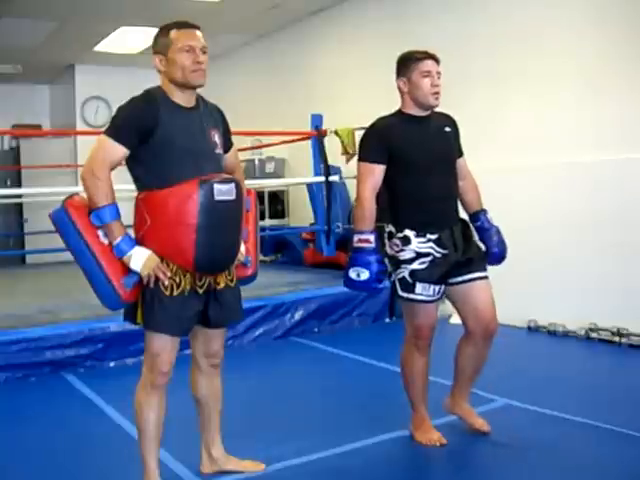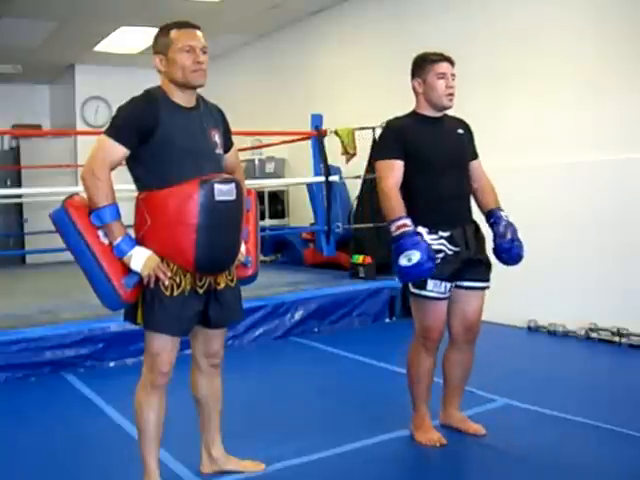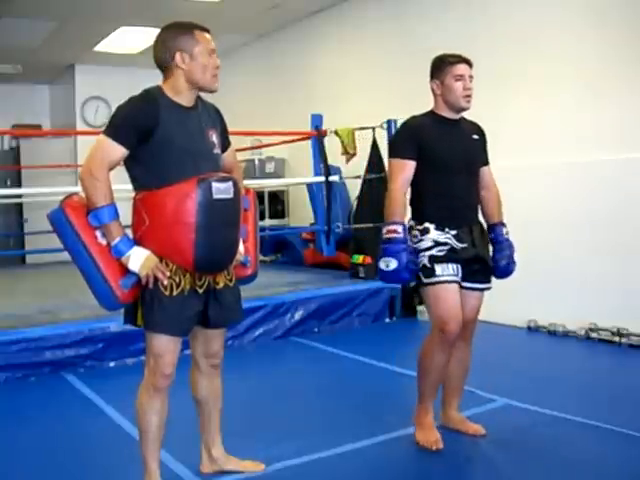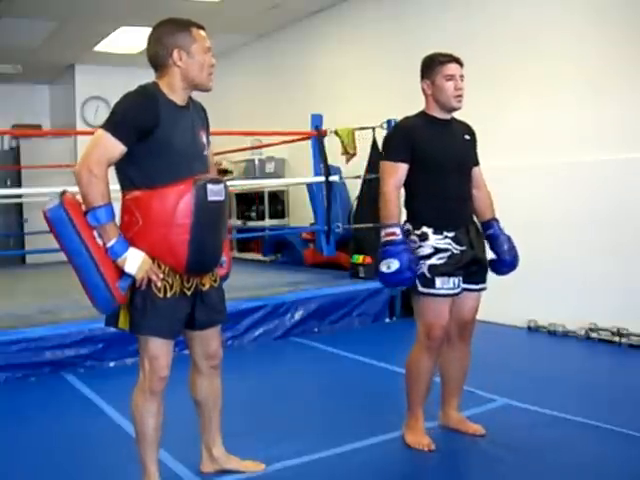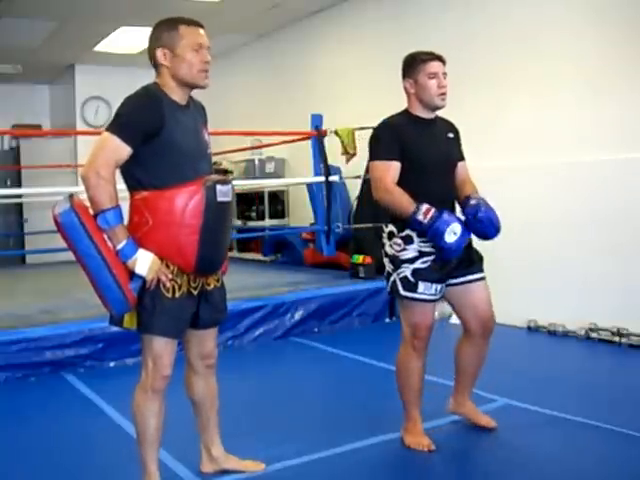
dt=0.4s
person 1, frame 1
left shoulder: (213, 114)
right shoulder: (144, 109)
left elbow: (235, 175)
right elbow: (94, 172)
left wrist: (238, 233)
right wrist: (126, 247)
right hip: (167, 260)
left knee: (210, 357)
right knee: (158, 368)
person 1, frame 2
left shoulder: (214, 115)
right shoulder: (144, 110)
left elbow: (235, 175)
right elbow: (94, 172)
right wrist: (126, 247)
right hip: (168, 260)
left knee: (210, 358)
right knee: (158, 368)
person 1, frame 3
left shoulder: (211, 114)
right shoulder: (144, 109)
left elbow: (233, 175)
right elbow: (93, 172)
right wrist: (125, 247)
right hip: (167, 262)
left knee: (210, 358)
right knee: (162, 369)
person 1, frame 4
left shoulder: (197, 112)
right shoulder: (141, 105)
right elbow: (89, 169)
right wrist: (118, 248)
right hip: (156, 263)
left knee: (210, 358)
right knee: (155, 373)
person 1, frame 5
left shoulder: (196, 111)
right shoulder: (145, 106)
right elbow: (95, 173)
right wrist: (128, 250)
right hip: (164, 262)
left knee: (205, 360)
right knee: (158, 372)
person 2, frame 1
left shoulder: (447, 125)
right shoulder: (383, 132)
right elbow: (367, 192)
left wrist: (482, 221)
right wrist: (364, 245)
left hip: (457, 237)
right hip: (414, 245)
left knee: (484, 325)
right knee: (420, 336)
left ankle: (459, 400)
right ankle: (420, 419)
person 2, frame 2
left shoulder: (461, 129)
right shoulder: (398, 131)
left elbow: (478, 179)
right elbow: (388, 186)
left wrist: (498, 219)
right wrist: (404, 233)
left hip: (468, 239)
right hip: (427, 242)
left knee: (466, 334)
right knee: (429, 336)
left ankle: (451, 411)
right ankle: (420, 418)
person 2, frame 3
left shoulder: (475, 132)
right shoulder: (415, 129)
left elbow: (487, 187)
right elbow: (397, 186)
left wrist: (499, 233)
right wrist: (394, 236)
left hip: (472, 238)
right hip: (432, 237)
left knee: (465, 331)
right knee: (447, 326)
left ankle: (452, 411)
right ankle: (423, 412)
person 2, frame 4
left shoulder: (465, 132)
right shoulder: (407, 131)
right elbow: (389, 189)
left wrist: (494, 231)
right wrist: (392, 239)
left hip: (467, 239)
right hip: (428, 242)
left knee: (461, 332)
right knee: (432, 335)
left ankle: (451, 411)
right ankle: (413, 421)
person 2, frame 5
left shoulder: (449, 129)
right shoulder: (392, 130)
right elbow: (384, 188)
left wrist: (474, 202)
right wrist: (428, 218)
left hip: (455, 240)
right hip: (413, 244)
left knee: (482, 323)
right knee: (417, 335)
left ankle: (461, 399)
right ankle: (412, 423)
